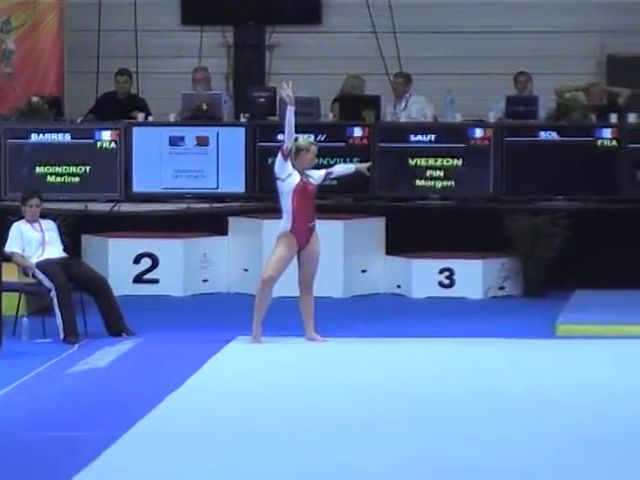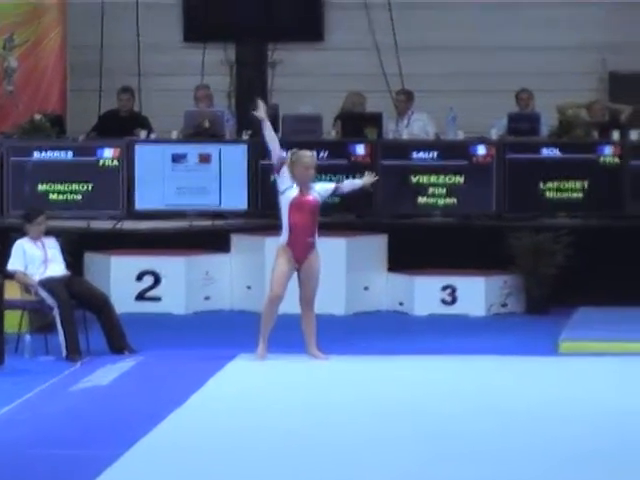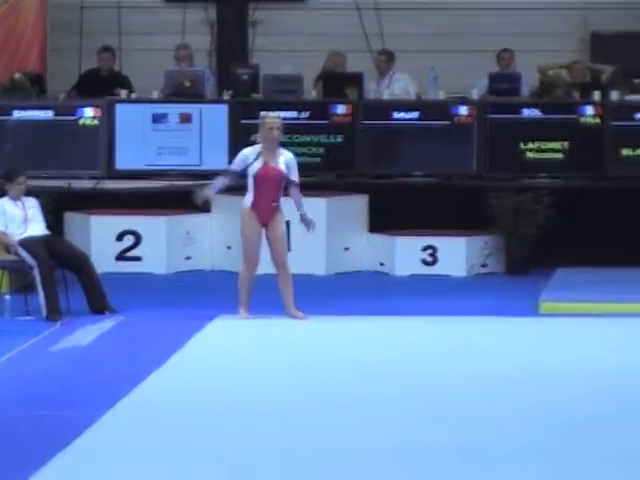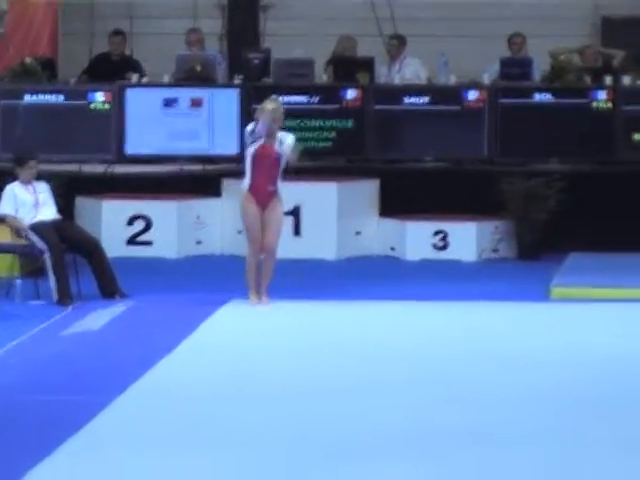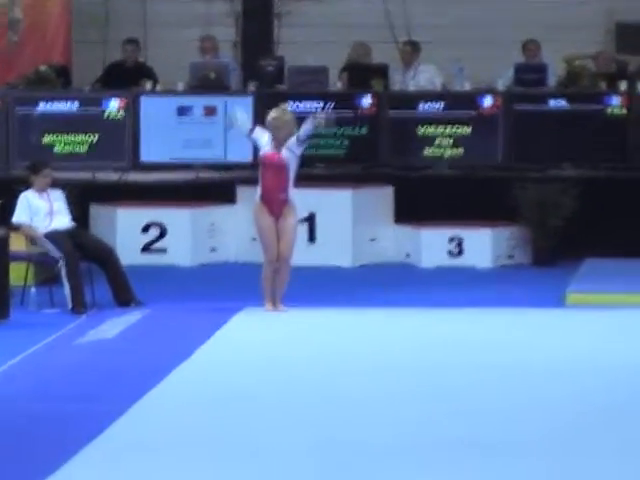
dt=0.3s
person 1, frame 1
left shoulder: (312, 176)
right shoulder: (284, 169)
left elbow: (334, 170)
right elbow: (288, 138)
left wrist: (358, 167)
right wrist: (290, 106)
left hip: (310, 236)
right hip: (289, 235)
left knee: (307, 285)
right knee: (268, 278)
left ankle: (310, 331)
right ankle: (256, 328)
person 1, frame 2
left shoulder: (317, 190)
right shoulder: (286, 183)
left elbow: (342, 186)
right elbow: (276, 154)
left wrist: (365, 181)
right wrist: (265, 122)
left hip: (309, 252)
right hip: (287, 250)
left knee: (308, 301)
right knee: (274, 297)
left ankle: (311, 347)
right ankle: (262, 343)
person 1, frame 3
left shoulder: (287, 158)
right shoulder: (249, 154)
left elbow: (294, 188)
right elbow: (230, 175)
left wrist: (303, 214)
right wrist: (211, 191)
left hip: (275, 214)
right hip: (251, 213)
left knee: (282, 262)
right knee: (250, 264)
left ankle: (291, 307)
right ankle: (243, 307)
person 1, frame 4
left shoulder: (284, 137)
right shoulder: (252, 132)
left elbow: (287, 145)
right elbow: (258, 128)
left wrist: (288, 144)
right wrist: (264, 122)
left hip: (272, 197)
right hip: (252, 195)
left knee: (270, 248)
right knee: (255, 248)
left ankle: (263, 292)
right ankle: (253, 292)
person 1, frame 5
left shoulder: (294, 144)
right shoulder: (264, 138)
left elbow: (304, 133)
right elbow: (250, 127)
left wrist: (314, 121)
right wrist: (236, 117)
left hip: (286, 207)
right hip: (264, 206)
left knee: (285, 256)
right knee: (271, 256)
left ankle: (279, 300)
right ankle: (269, 300)
person 2, frame 1
left shoulder: (50, 224)
right shoulder: (18, 227)
right elbow: (15, 256)
left wrist: (66, 259)
right wrist: (32, 267)
left hip: (63, 260)
right hip: (42, 263)
left knee: (99, 282)
right knee: (61, 284)
left ankle: (117, 327)
right ankle: (69, 333)
person 2, frame 2
left shoulder: (52, 242)
right shoulder: (21, 245)
right elbow: (18, 274)
left wrist: (68, 275)
right wrist: (35, 285)
left hip: (65, 278)
right hip: (44, 281)
left knee: (101, 299)
right knee: (63, 302)
left ankle: (119, 344)
right ankle: (71, 351)
person 2, frame 3
left shoulder: (32, 201)
left wrist: (51, 237)
right wrist: (15, 245)
left hip: (46, 237)
right hip: (24, 241)
left knee: (82, 259)
right knee: (44, 262)
left ankle: (100, 304)
right ankle: (52, 311)
person 2, frame 4
left shoulder: (43, 186)
left wrist: (59, 219)
right wrist: (26, 229)
left hip: (56, 221)
right hip: (35, 225)
left knee: (92, 244)
right knee: (54, 246)
left ankle: (110, 289)
right ankle: (62, 295)
person 2, frame 5
left shoulder: (58, 193)
right shoulder: (26, 197)
right elbow: (23, 227)
left wrist: (73, 228)
right wrist: (40, 237)
left hip: (71, 230)
right hip: (50, 234)
left knee: (106, 252)
right knee: (69, 254)
left ankle: (125, 297)
right ankle: (77, 303)
